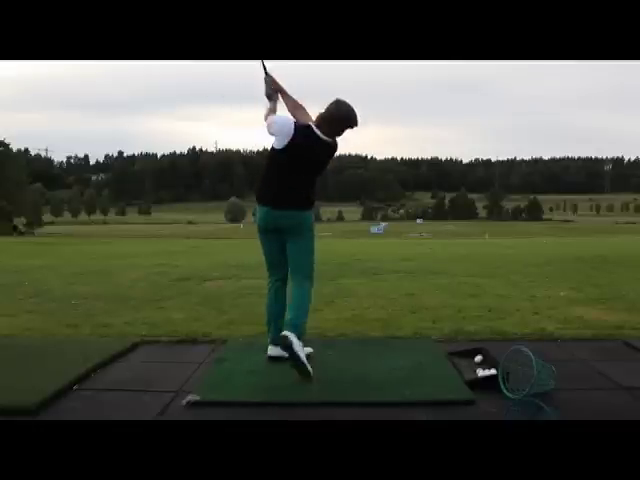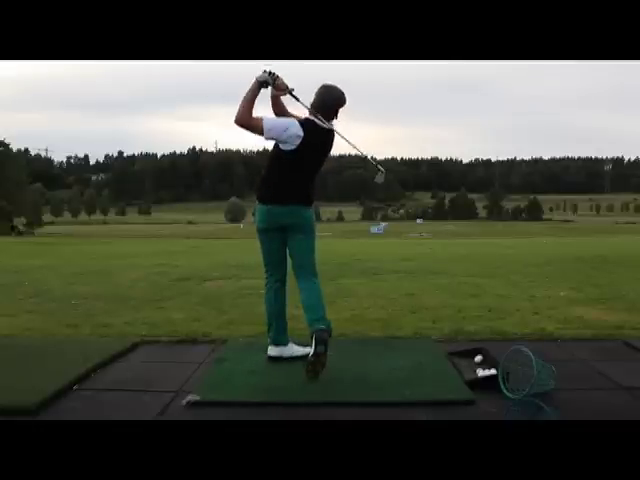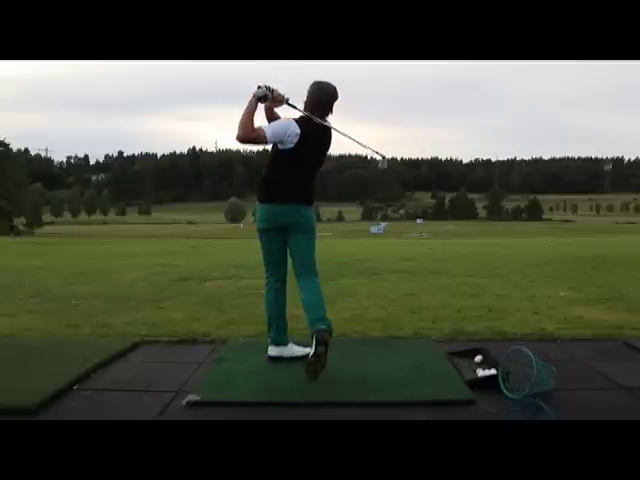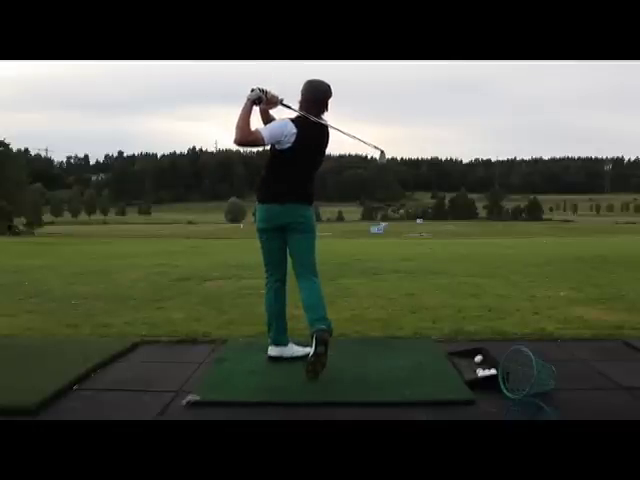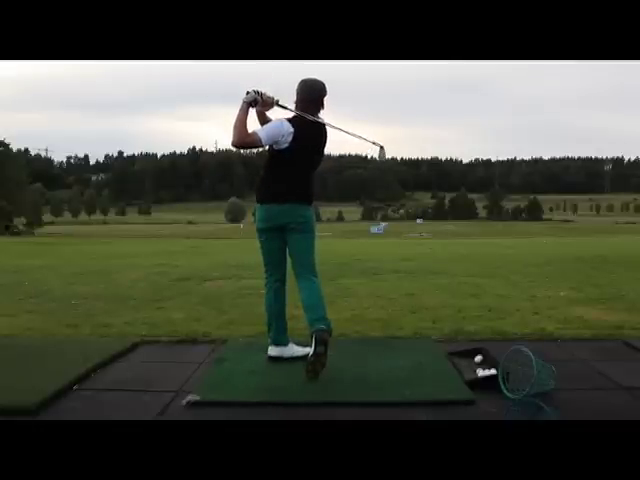
dt=0.3s
person 1, frame 1
left shoulder: (289, 128)
right shoulder: (330, 148)
left elbow: (269, 116)
right elbow: (302, 114)
left wrist: (272, 95)
right wrist: (278, 89)
left hip: (266, 210)
right hip: (298, 215)
left knee: (277, 277)
right knee: (302, 278)
left ankle: (277, 342)
right ankle: (292, 332)
person 1, frame 2
left shoulder: (296, 130)
right shoulder: (328, 135)
left elbow: (242, 119)
left wrist: (258, 84)
right wrist: (276, 94)
left hip: (269, 210)
right hip: (300, 212)
left knee: (275, 279)
right knee: (307, 276)
left ankle: (278, 342)
right ankle: (319, 329)
person 1, frame 3
left shoulder: (293, 127)
right shoulder: (325, 133)
left elbow: (244, 135)
left wrist: (255, 100)
right wrist: (271, 108)
left hip: (270, 209)
right hip: (301, 210)
left knee: (275, 278)
right knee: (307, 275)
left ankle: (278, 342)
right ankle: (320, 329)
person 1, frame 4
left shoulder: (290, 127)
right shoulder: (322, 132)
left elbow: (242, 138)
left wrist: (250, 103)
right wrist: (266, 111)
left hip: (270, 210)
right hip: (300, 211)
left knee: (275, 278)
right knee: (307, 275)
left ankle: (278, 342)
right ankle: (320, 328)
person 1, frame 5
left shoulder: (286, 127)
right shoulder: (320, 131)
left elbow: (239, 141)
left wrist: (246, 106)
right wrist: (263, 113)
left hip: (269, 209)
right hip: (300, 210)
left knee: (274, 278)
right knee: (306, 275)
left ankle: (278, 343)
right ankle: (319, 328)
